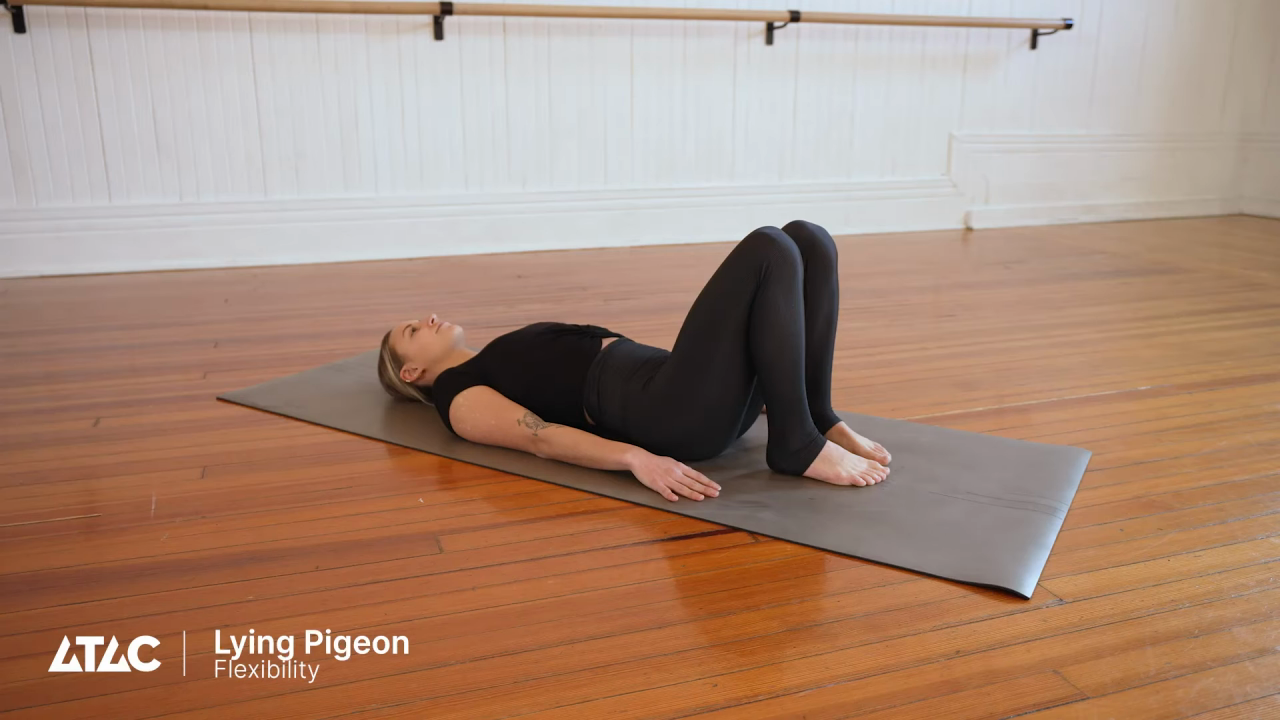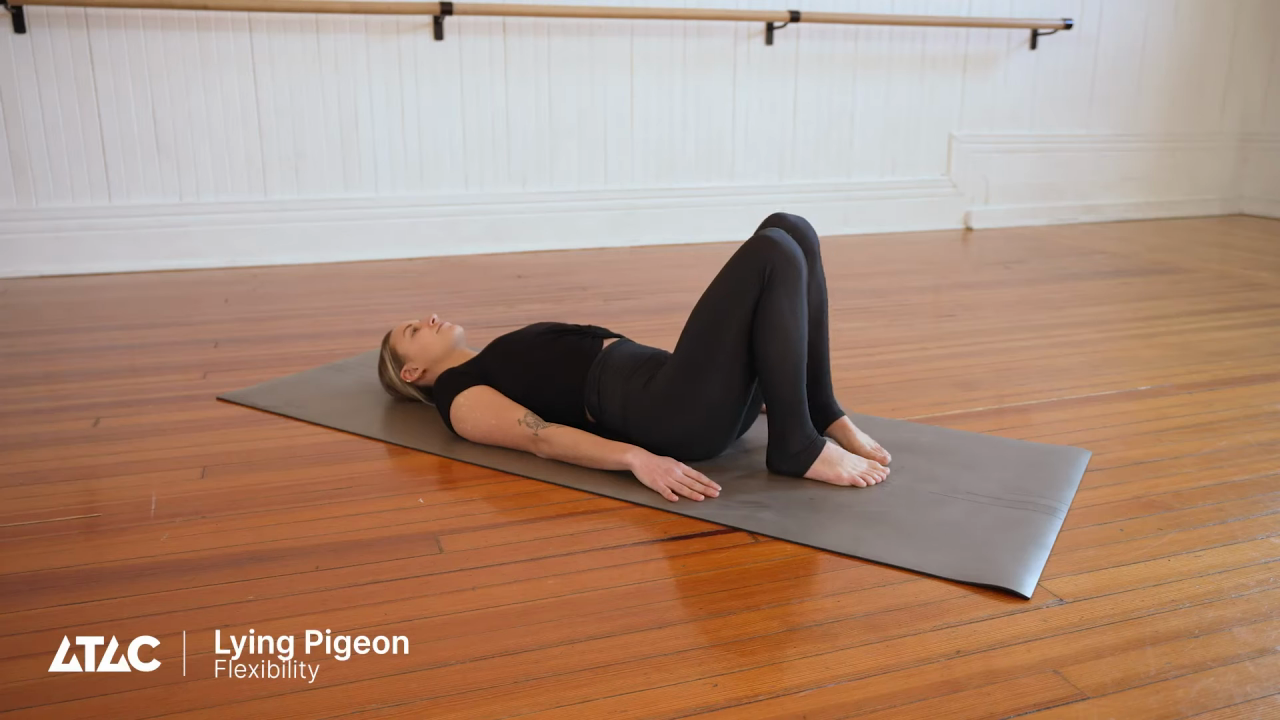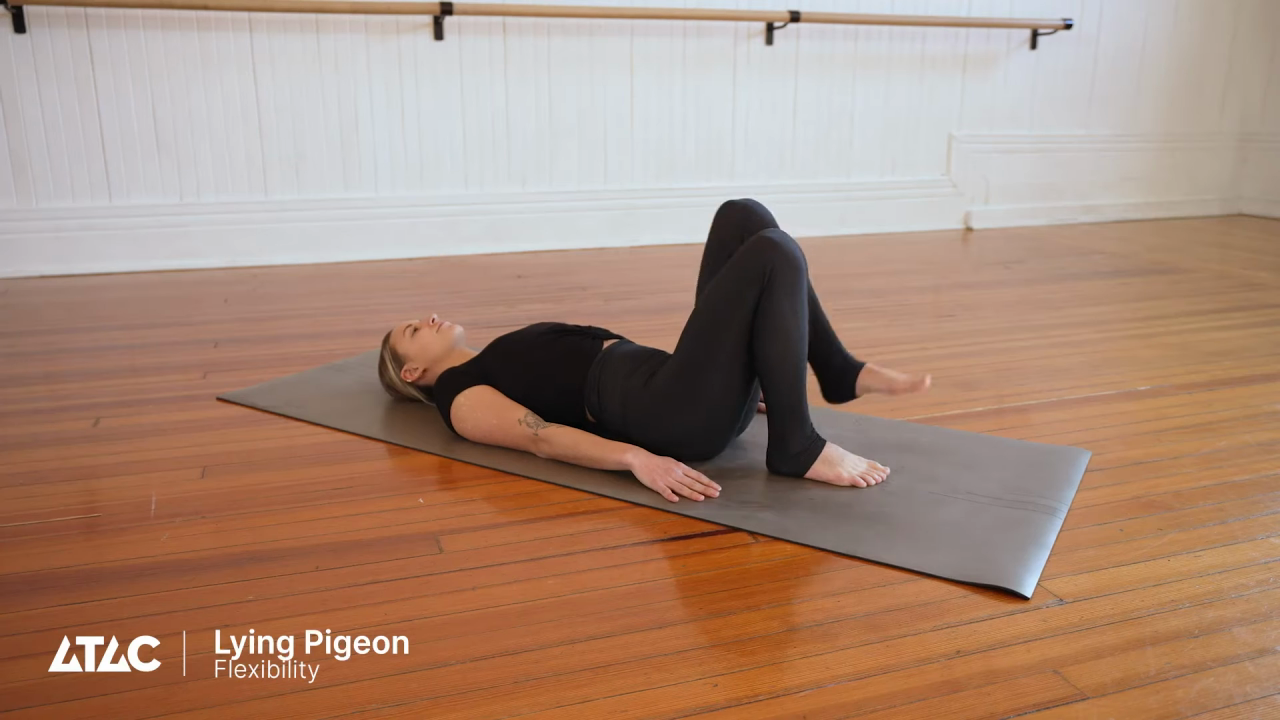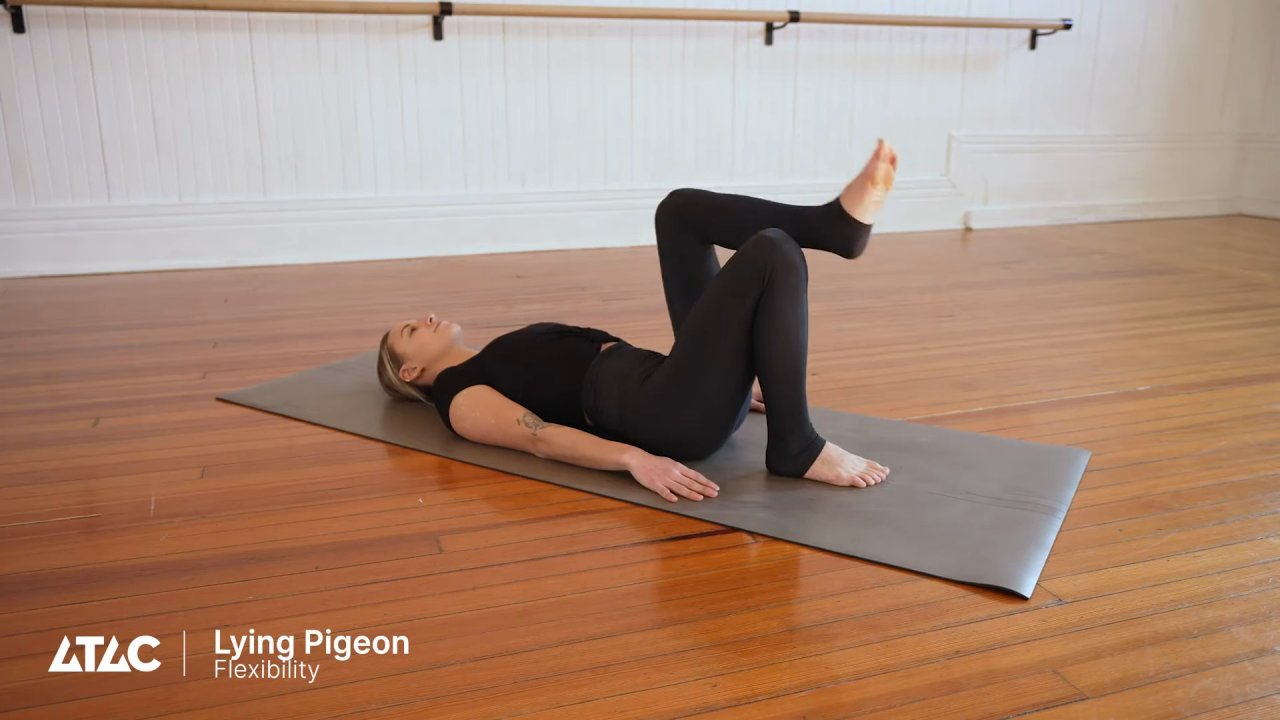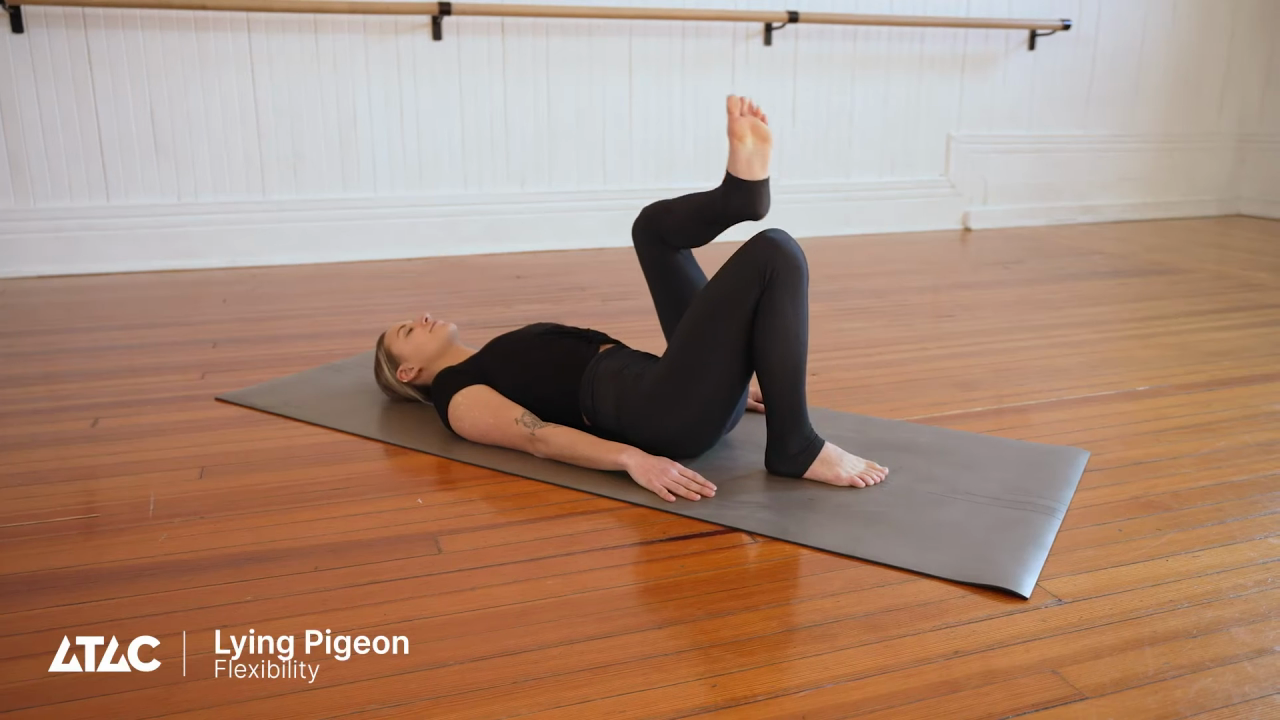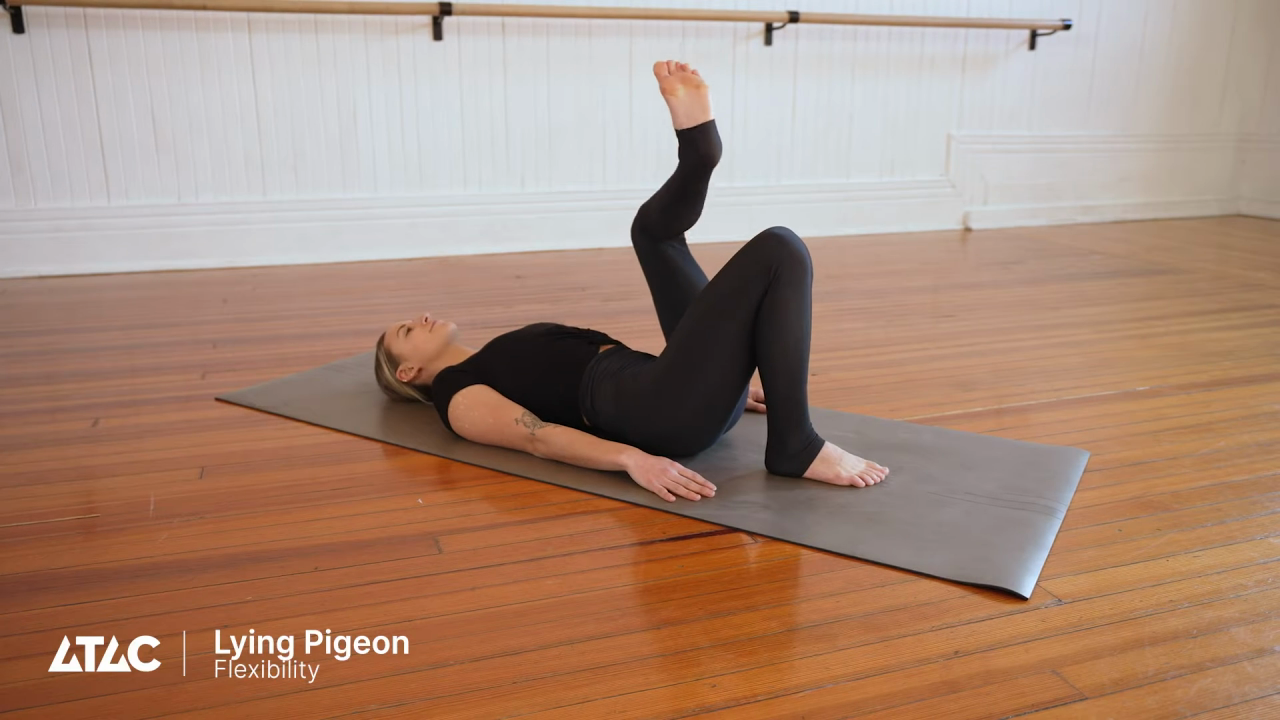
dt=0.3s
person 1, frame 1
left shoulder: (505, 363)
right shoulder: (461, 399)
right elbow: (540, 438)
left wrist: (751, 381)
right wrist: (635, 457)
left hip: (698, 397)
right hip: (676, 417)
left knee: (808, 241)
right knee: (768, 250)
left ankle: (820, 418)
right ankle: (798, 445)
person 1, frame 2
left shoulder: (505, 363)
right shoulder: (463, 398)
right elbow: (541, 438)
left wrist: (749, 378)
right wrist: (636, 457)
left hip: (694, 394)
right hip: (675, 417)
left knee: (790, 230)
right knee: (774, 253)
left ankle: (822, 413)
right ankle: (798, 446)
person 1, frame 3
left shoulder: (506, 364)
right shoulder: (464, 399)
right elbow: (541, 438)
left wrist: (740, 382)
right wrist: (637, 457)
left hip: (694, 397)
right hip: (674, 418)
left knee: (741, 218)
right knee: (774, 252)
left ankle: (843, 374)
right ankle: (796, 448)
person 1, frame 4
left shoulder: (503, 362)
right shoulder: (461, 395)
right elbow: (539, 438)
left wrist: (734, 380)
right wrist: (634, 457)
left hip: (690, 393)
right hip: (672, 418)
left knee: (681, 210)
right knee: (772, 254)
left ankle: (840, 222)
right ankle: (797, 448)
person 1, frame 5
left shoulder: (501, 364)
right shoulder: (461, 399)
right elbow: (538, 438)
left wrist: (734, 376)
right wrist: (631, 458)
left hip: (688, 397)
right hip: (667, 417)
left knee: (656, 225)
right knee: (774, 253)
left ankle: (744, 185)
right ankle: (795, 448)
person 1, frame 6
left shoulder: (501, 363)
right shoulder: (461, 398)
right elbow: (537, 437)
left wrist: (734, 371)
right wrist: (631, 457)
left hip: (693, 393)
right hip: (663, 415)
right knee: (778, 252)
left ankle: (697, 148)
right ankle: (795, 447)
